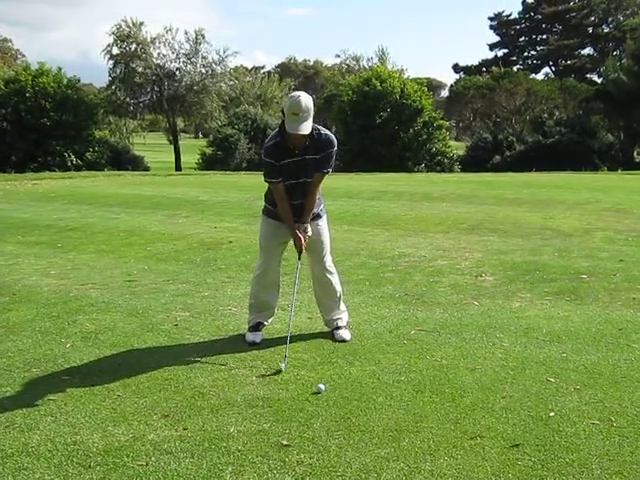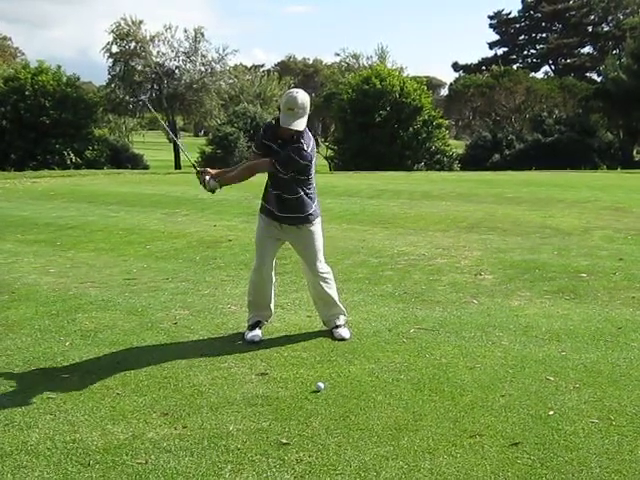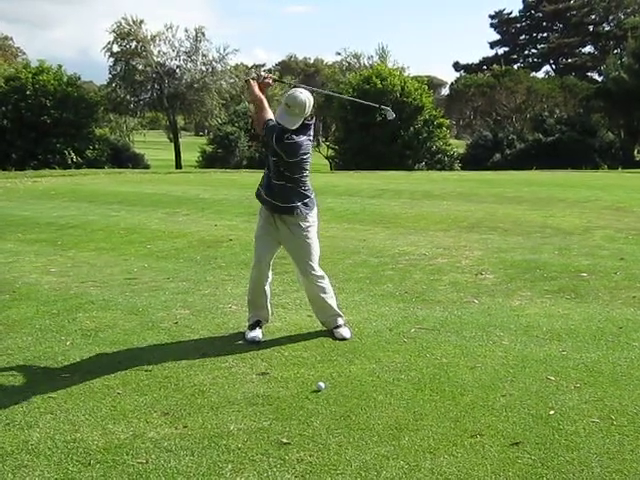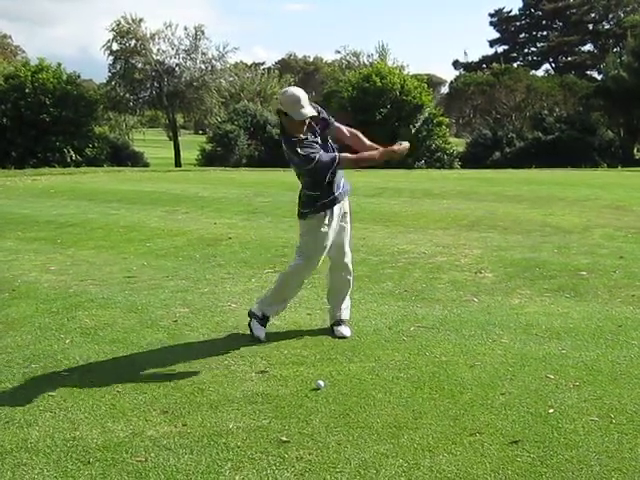
dt=0.5s
person 1, frame 1
left shoulder: (326, 141)
right shoulder: (271, 148)
left elbow: (314, 187)
right elbow: (278, 194)
left wrist: (305, 224)
right wrist: (292, 230)
left hip: (312, 215)
right hip: (277, 216)
left knee: (324, 268)
right knee: (267, 269)
left ankle: (337, 320)
right ankle: (257, 321)
person 1, frame 2
left shoulder: (302, 149)
right shoulder: (270, 130)
left elbow: (258, 167)
right elbow: (253, 162)
left wrist: (220, 180)
right wrist: (220, 175)
left hip: (303, 219)
right hip: (271, 214)
left knee: (317, 270)
right knee: (262, 268)
left ankle: (335, 319)
right ankle: (257, 319)
person 1, frame 3
left shoulder: (291, 142)
right shoulder: (300, 123)
left elbow: (262, 120)
right elbow: (261, 124)
left wrist: (256, 92)
right wrist: (259, 91)
left hip: (298, 215)
right hip: (270, 210)
left knee: (310, 272)
right knee: (260, 265)
left ankle: (334, 319)
right ankle: (257, 319)
person 1, frame 4
left shoulder: (312, 116)
right shoulder: (299, 152)
left elbow: (345, 134)
right elbow: (351, 161)
left wrist: (377, 149)
right wrist: (387, 154)
left hip: (337, 202)
right hip: (318, 211)
left knee: (342, 263)
right knee: (305, 264)
left ankle: (338, 317)
right ankle: (262, 312)
